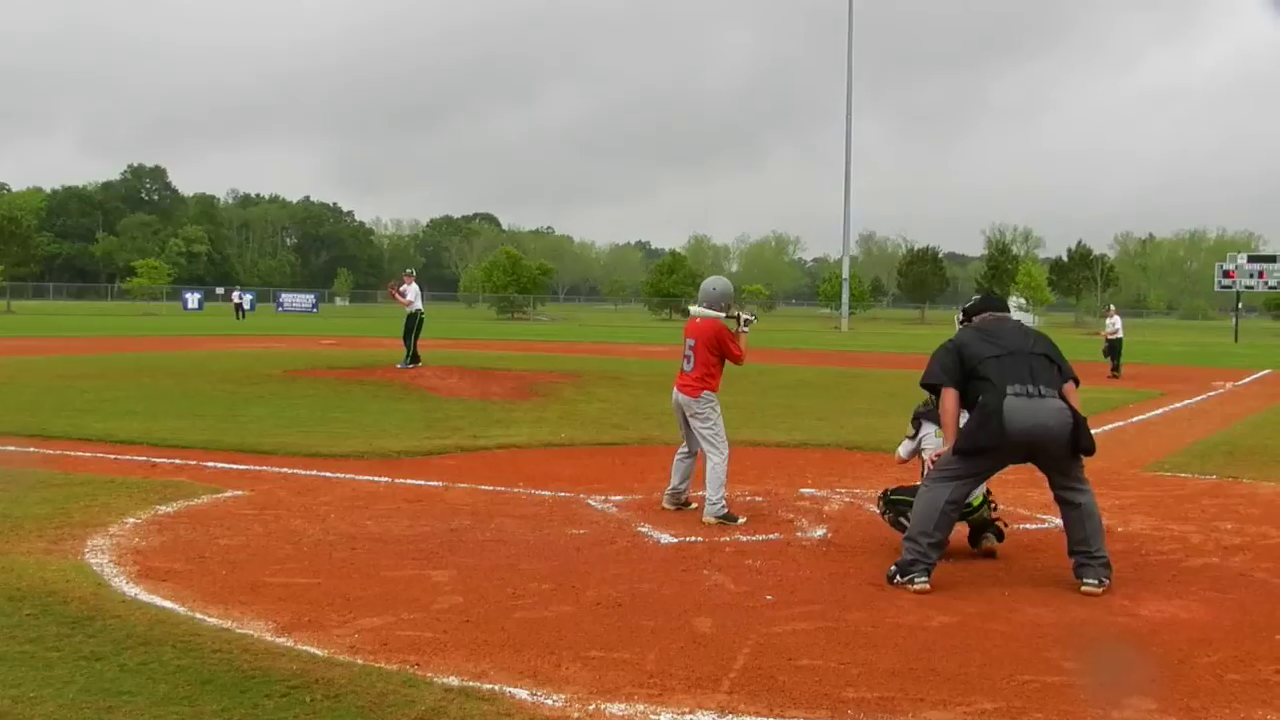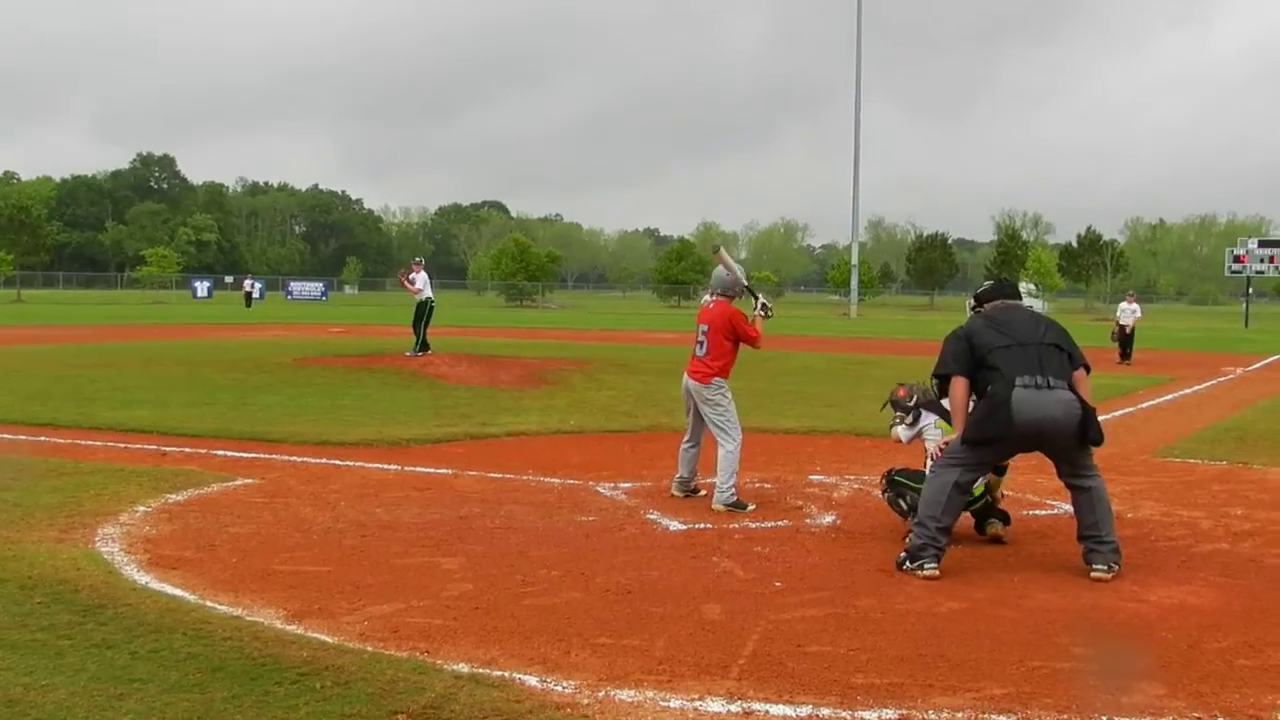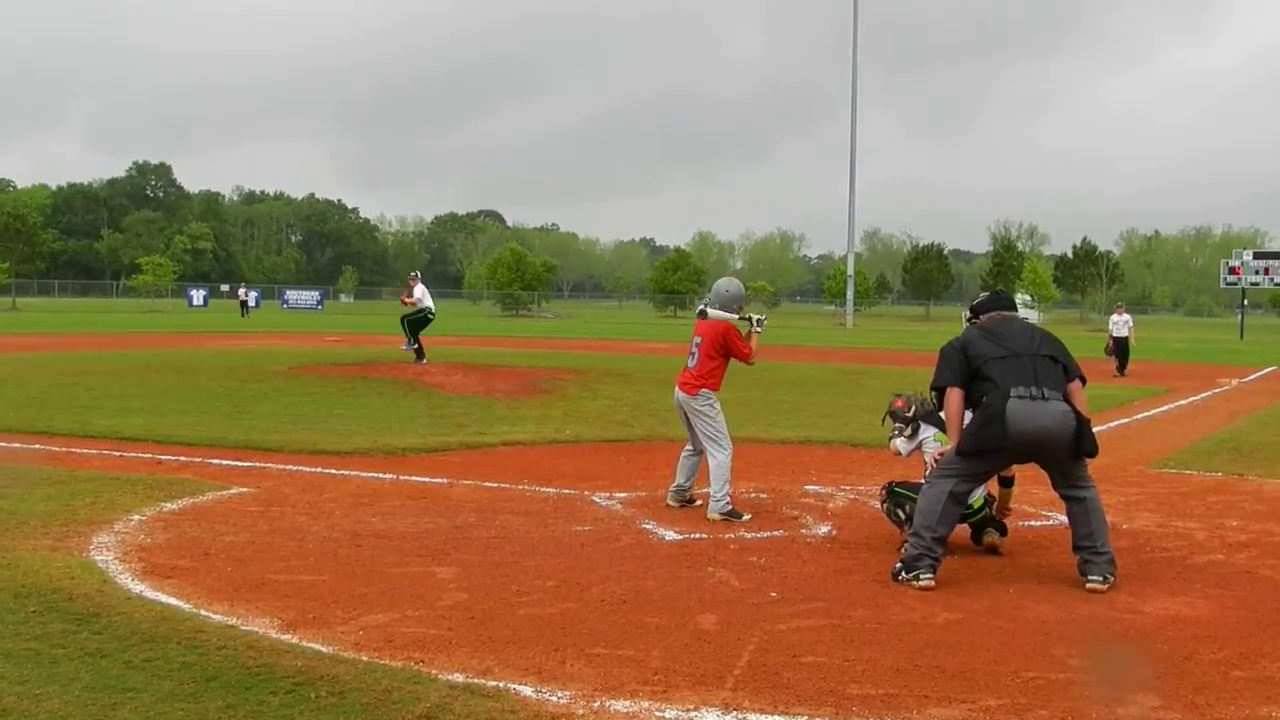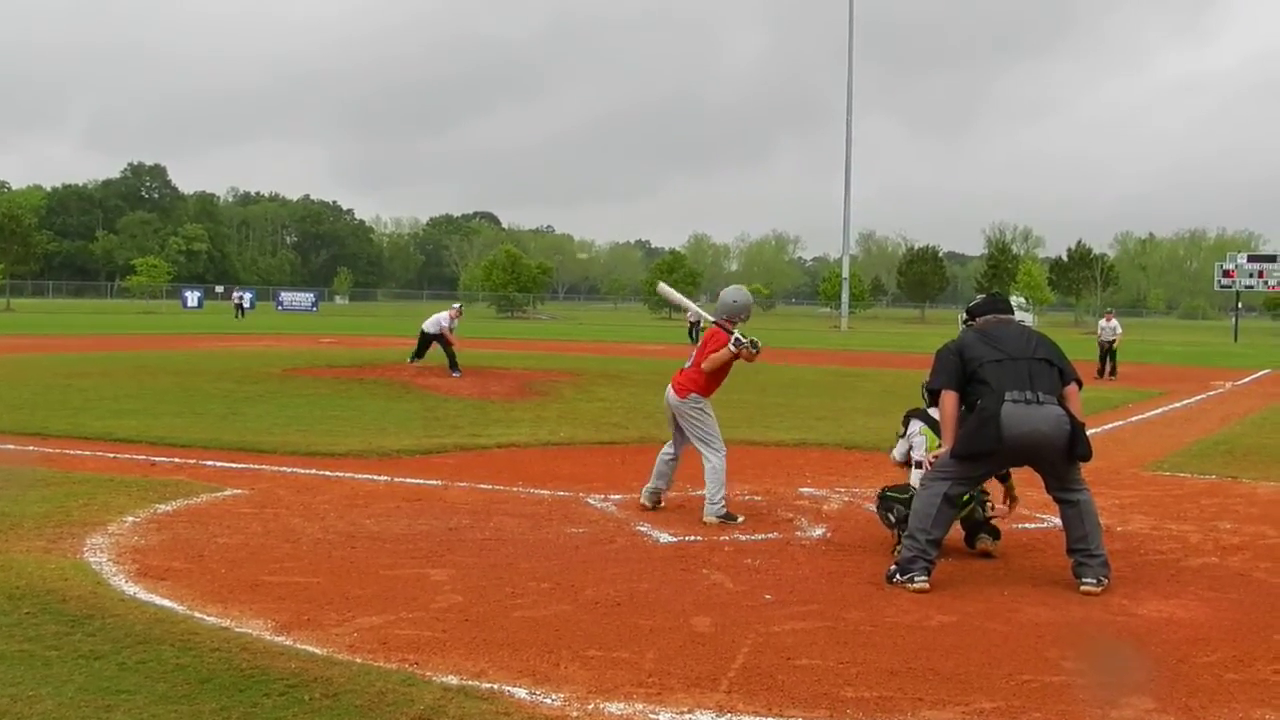
dt=1s
person 1, frame 1
left shoulder: (960, 341)
right shoulder: (1038, 337)
left elbow: (949, 393)
right elbow: (1069, 386)
left wrist: (950, 446)
right wrist: (1075, 434)
left hip: (1003, 413)
right hip: (1055, 413)
left knee: (941, 482)
right knee: (1075, 489)
left ankle: (913, 569)
right ankle: (1094, 571)
person 1, frame 2
left shoulder: (971, 328)
right shoulder: (1050, 325)
left elbow: (959, 381)
right elbow: (1079, 374)
left wrist: (959, 434)
right wrist: (1085, 424)
left hip: (1009, 403)
right hip: (1062, 404)
left knee: (949, 469)
right knee: (1085, 477)
left ankle: (923, 555)
right ankle: (1103, 558)
person 1, frame 3
left shoulder: (967, 340)
right shoulder: (1045, 336)
left elbow: (954, 392)
right elbow: (1075, 386)
left wrist: (954, 444)
right wrist: (1082, 436)
left hip: (1004, 414)
right hip: (1057, 415)
left knee: (944, 480)
right knee: (1080, 487)
left ankle: (919, 566)
right ankle: (1099, 569)
person 1, frame 4
left shoulder: (962, 342)
right shoulder: (1041, 339)
left elbow: (949, 395)
right elbow: (1071, 389)
left wrist: (948, 447)
right wrist: (1077, 439)
left hip: (999, 418)
right hip: (1052, 419)
left knee: (938, 483)
right knee: (1073, 491)
left ankle: (913, 568)
right ankle: (1093, 572)
person 2, frame 1
left shoulder: (692, 322)
right shoulder: (718, 327)
right elbow: (739, 358)
left wrist: (736, 327)
right wrist: (743, 329)
left hip: (681, 392)
right hip: (700, 397)
left knee: (690, 447)
right knee: (717, 452)
left ankle: (674, 496)
right ankle: (715, 509)
person 2, frame 2
left shoulder: (704, 309)
right shoulder: (731, 313)
right elbow: (756, 341)
left wrist: (754, 315)
right wrist: (759, 313)
left hip: (691, 378)
right hip: (711, 383)
left knee: (693, 435)
right knee: (730, 439)
left ankle: (683, 484)
right ankle: (725, 497)
person 2, frame 3
left shoulder: (703, 322)
right shoulder: (725, 328)
right elbow: (750, 358)
left wrist: (750, 330)
right wrist: (756, 331)
left hip: (683, 390)
right hip: (700, 395)
left knee: (696, 444)
right knee: (721, 449)
left ankle: (678, 494)
right ankle: (720, 506)
person 2, frame 4
left shoulder: (721, 331)
right shoulder: (722, 334)
left elbow: (748, 357)
right elbow: (706, 366)
left wrist: (751, 349)
right wrist: (732, 348)
left hip: (676, 391)
right hip: (690, 397)
left knee: (677, 445)
right knee: (715, 452)
left ankle: (652, 494)
right ankle: (715, 510)
